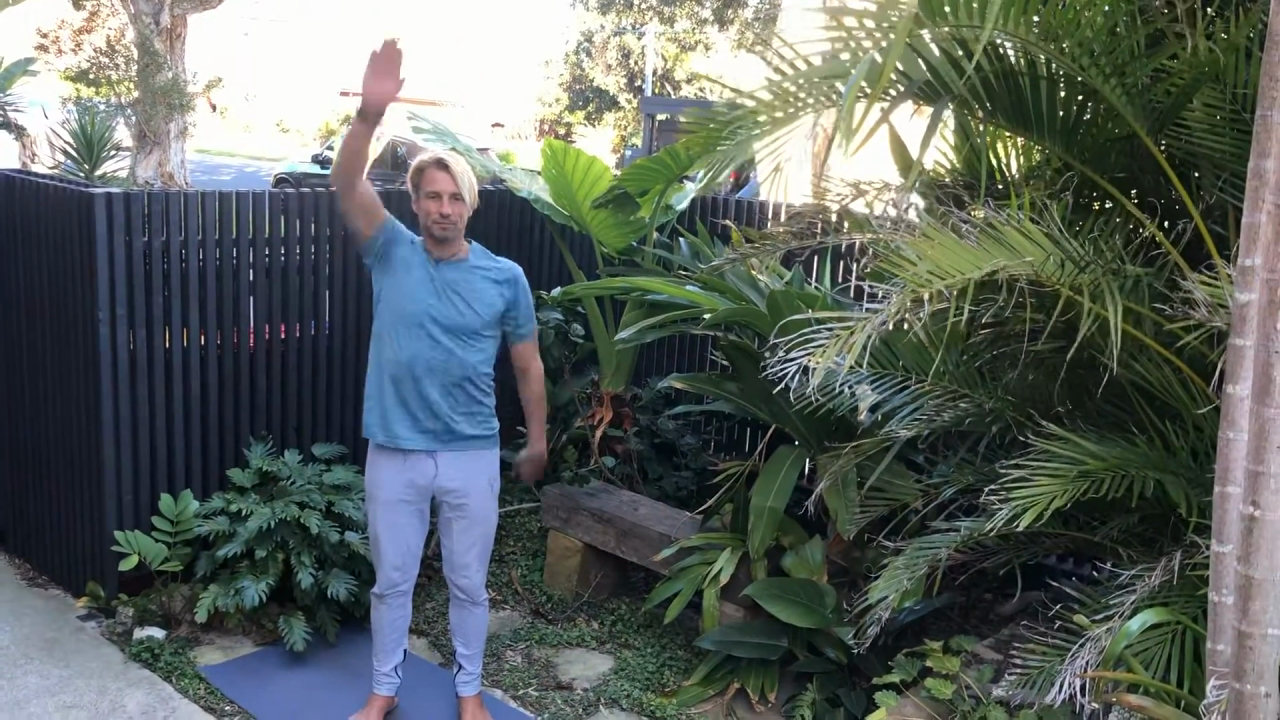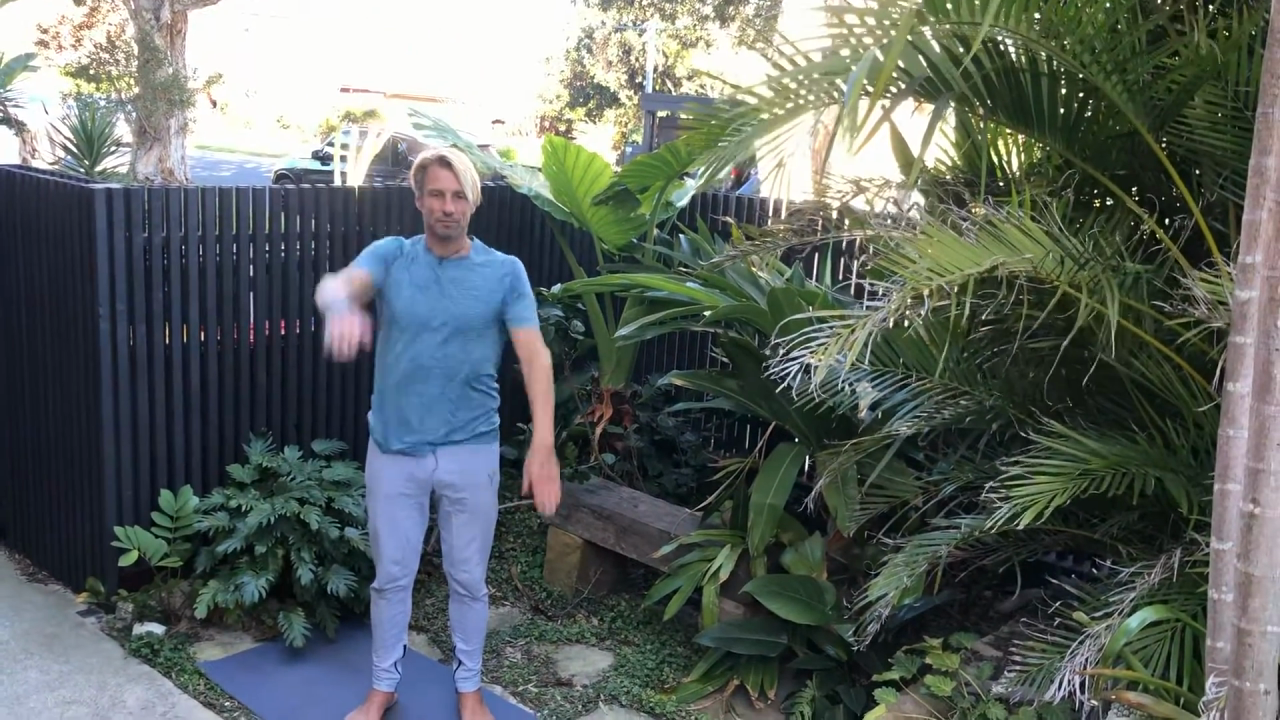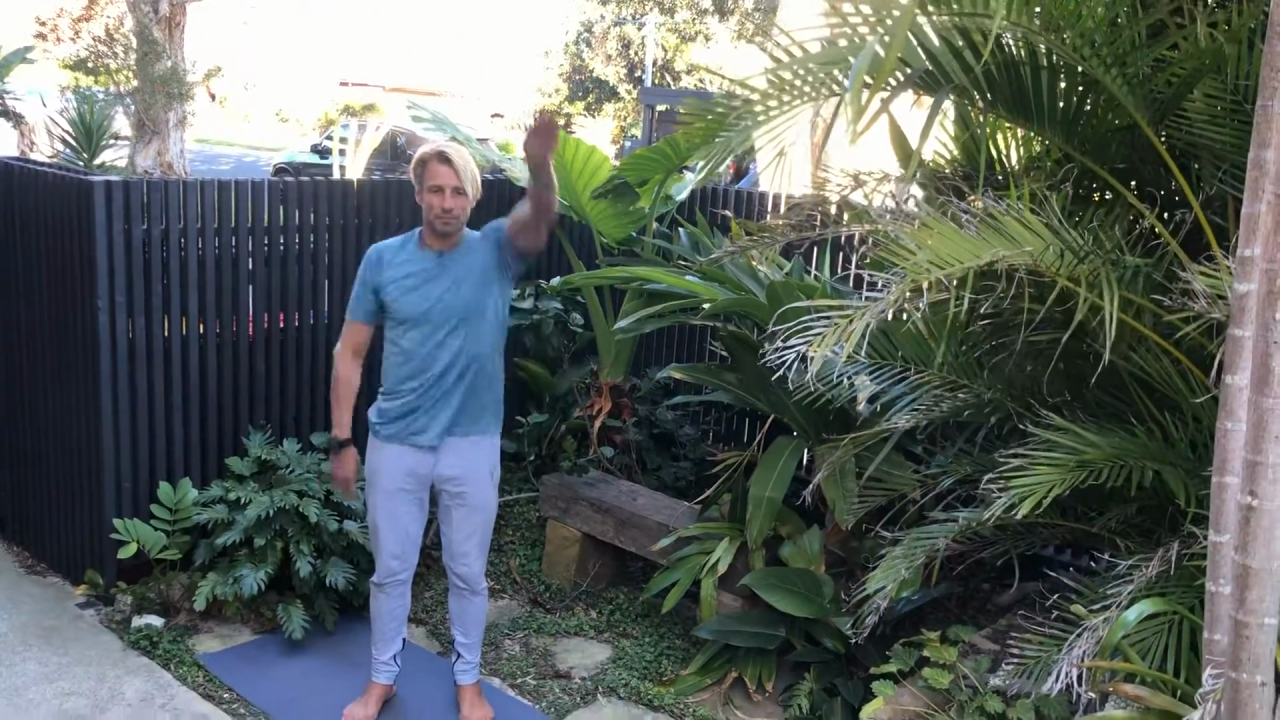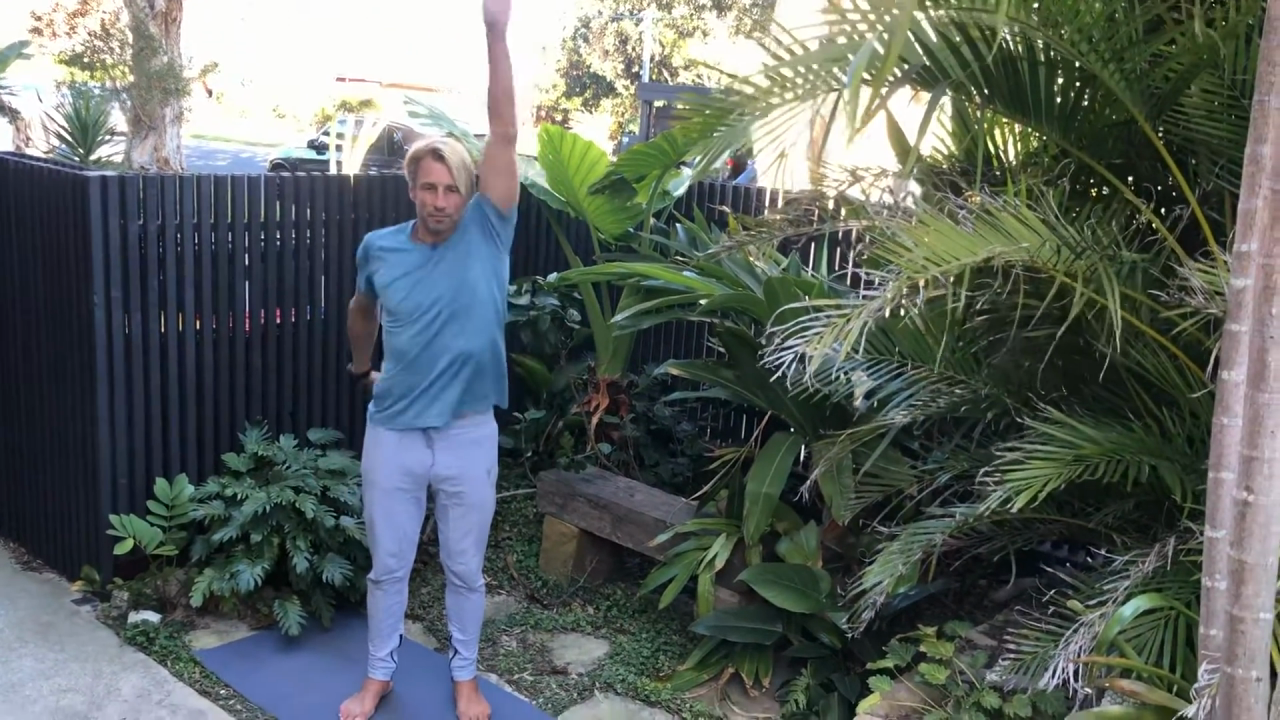
dt=0.2s
person 1, frame 1
left shoulder: (504, 276)
right shoulder: (391, 253)
left elbow: (528, 366)
right elbow: (346, 185)
left wrist: (538, 441)
right wrist: (371, 109)
left hip: (472, 456)
right hip: (395, 452)
left knee: (468, 585)
right knee: (392, 581)
person 1, frame 2
left shoulder: (505, 271)
right shoulder: (390, 259)
left elbow: (534, 358)
right elbow: (337, 285)
left wrist: (543, 445)
right wrist: (339, 309)
left hip: (472, 452)
right hip: (394, 448)
left knee: (468, 578)
right knee: (391, 576)
person 1, frame 3
left shoulder: (497, 250)
right shoulder: (383, 259)
left elbow: (538, 219)
right elbow: (349, 352)
left wrist: (539, 164)
right wrist: (342, 439)
left hip: (471, 445)
right hip: (395, 444)
left knee: (467, 574)
right knee: (391, 570)
person 1, frame 4
left shoulder: (487, 234)
right shoulder: (378, 249)
left elbow: (503, 137)
right wrist: (359, 369)
left hip: (468, 437)
right hip: (392, 436)
left knee: (464, 570)
right knee: (387, 568)
